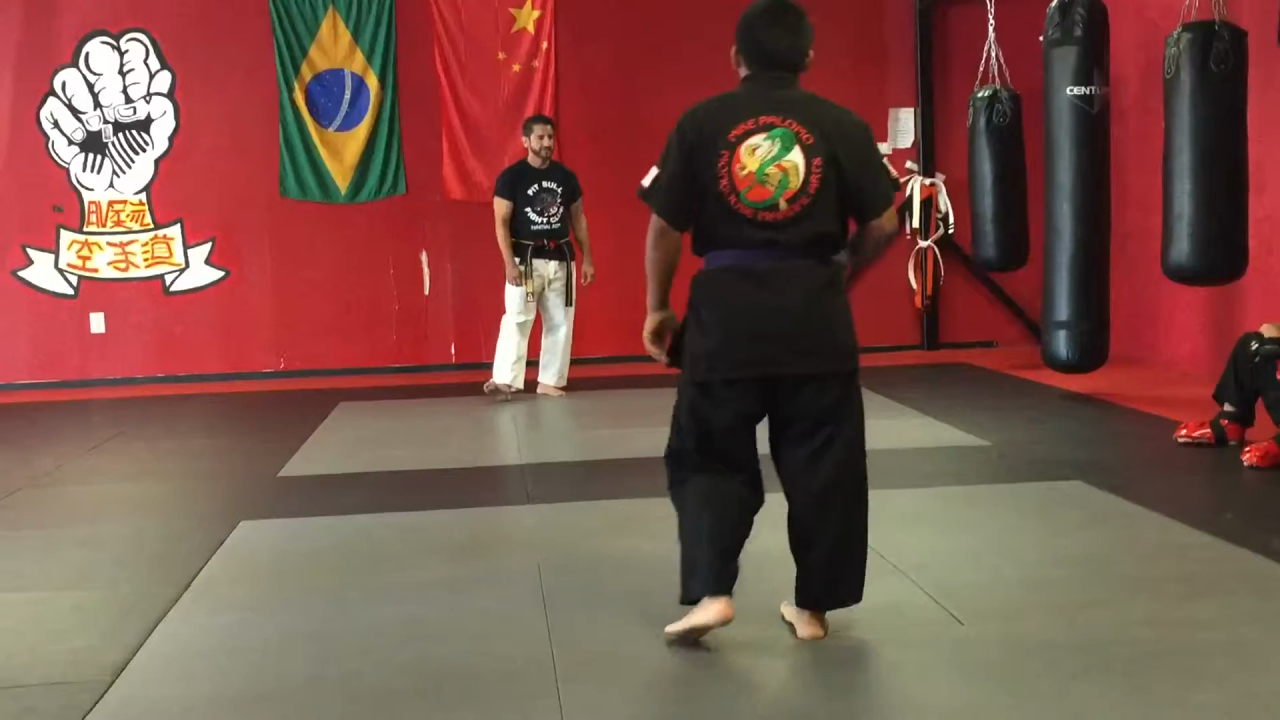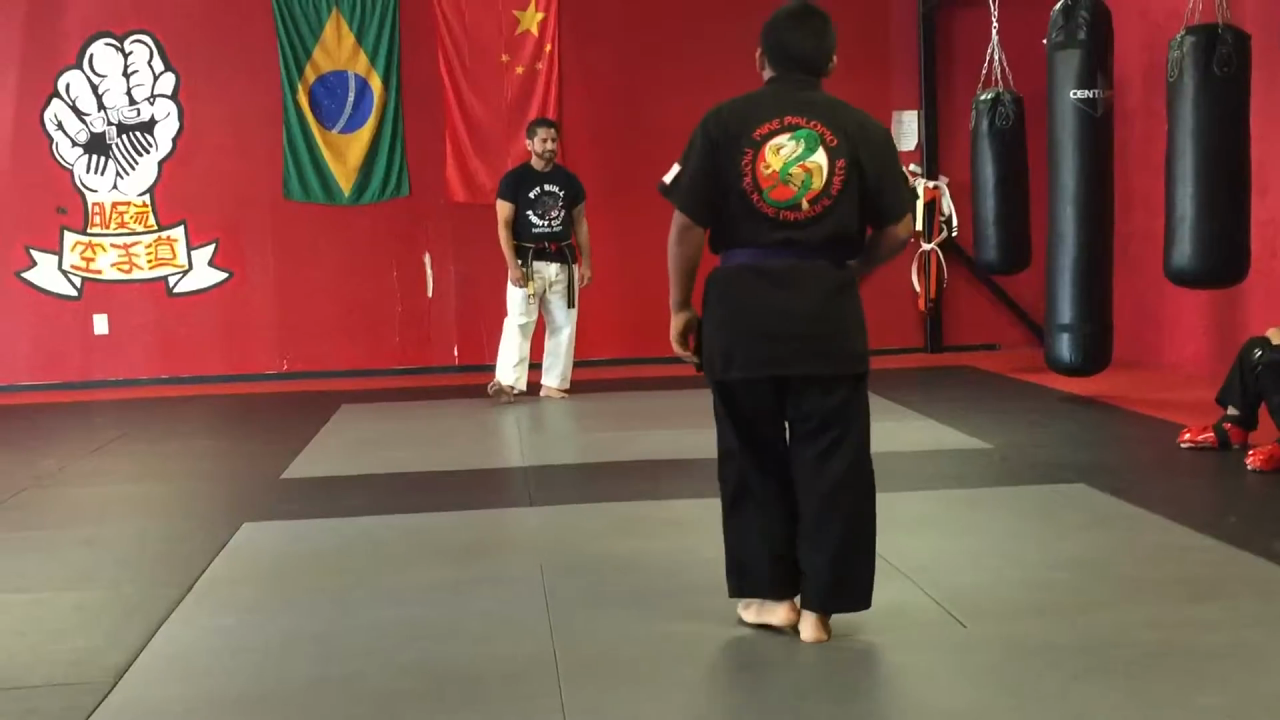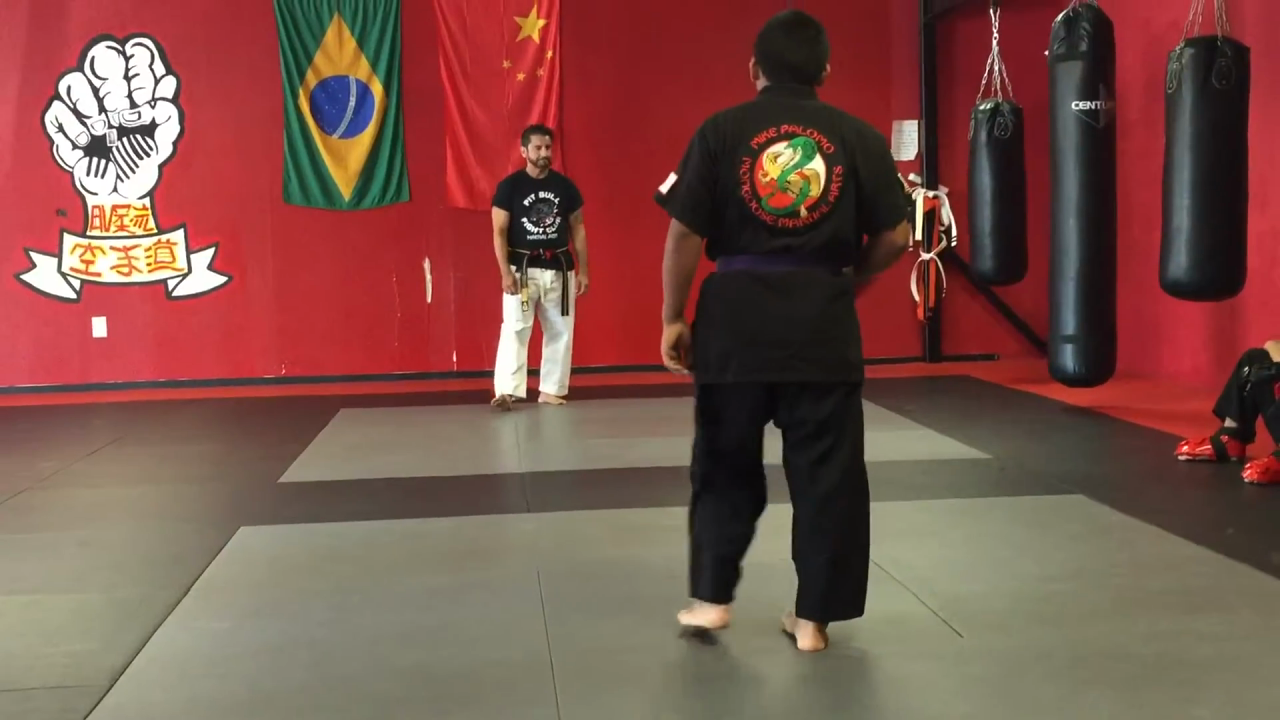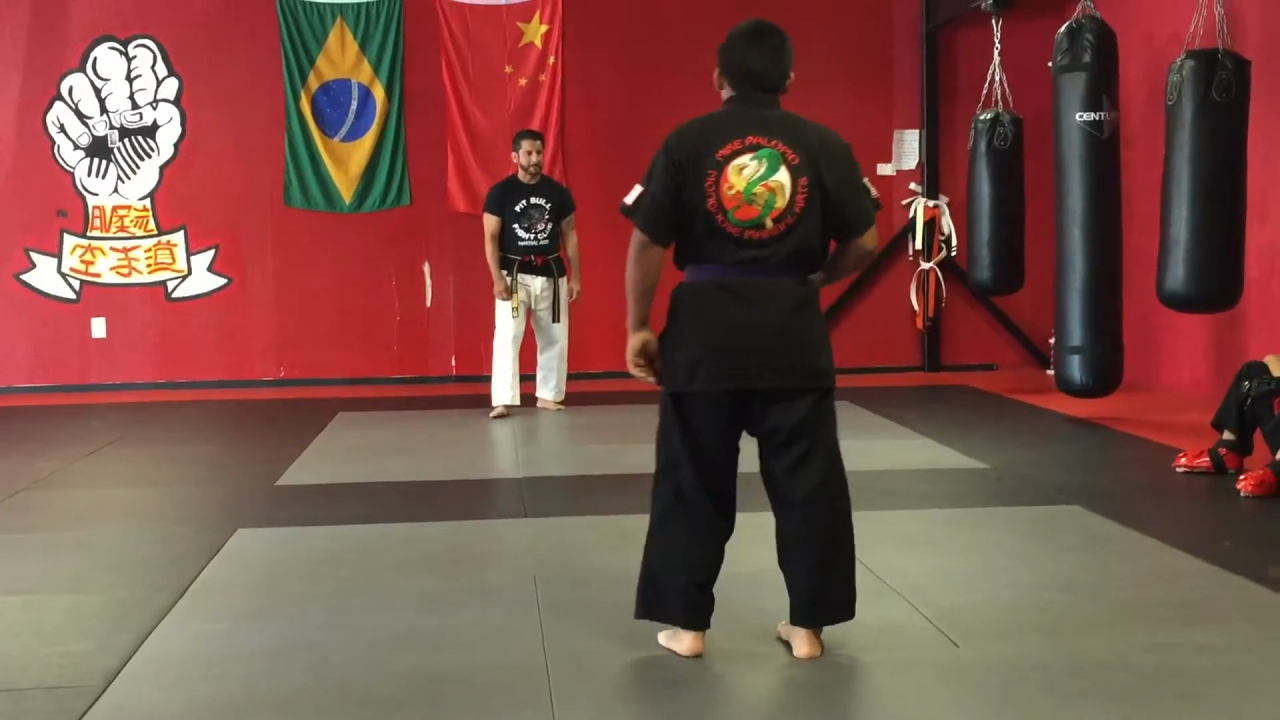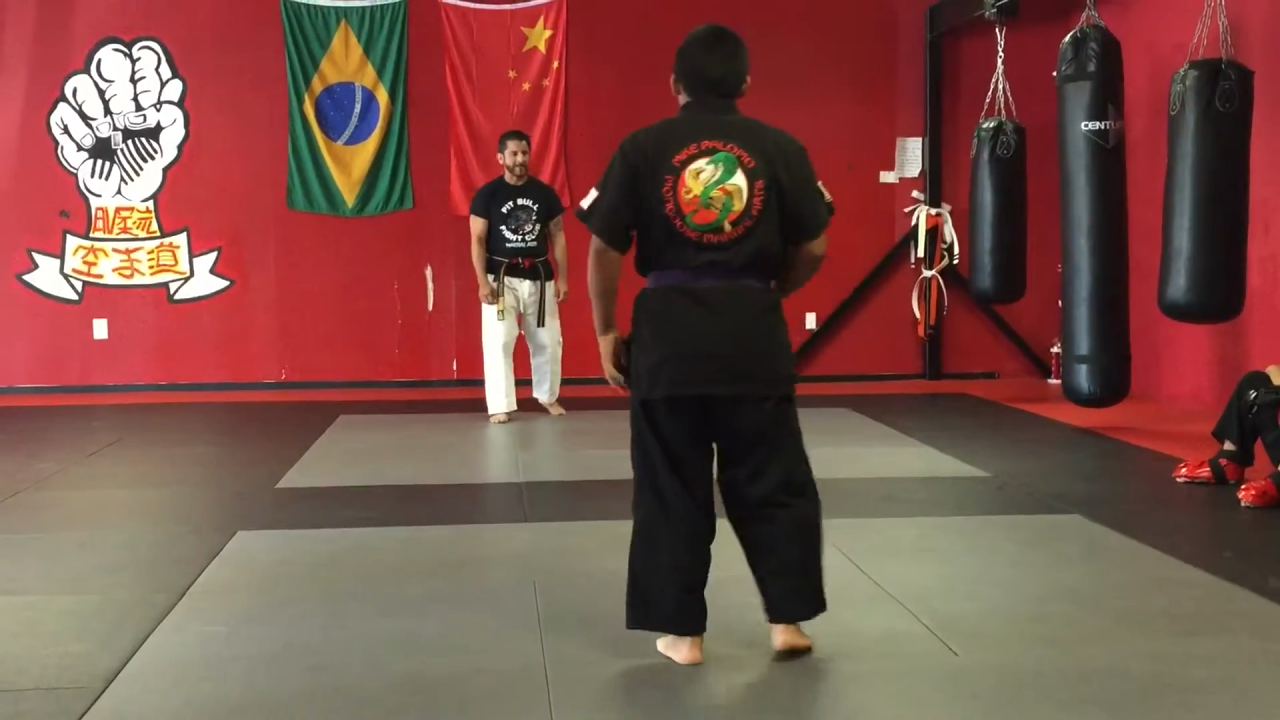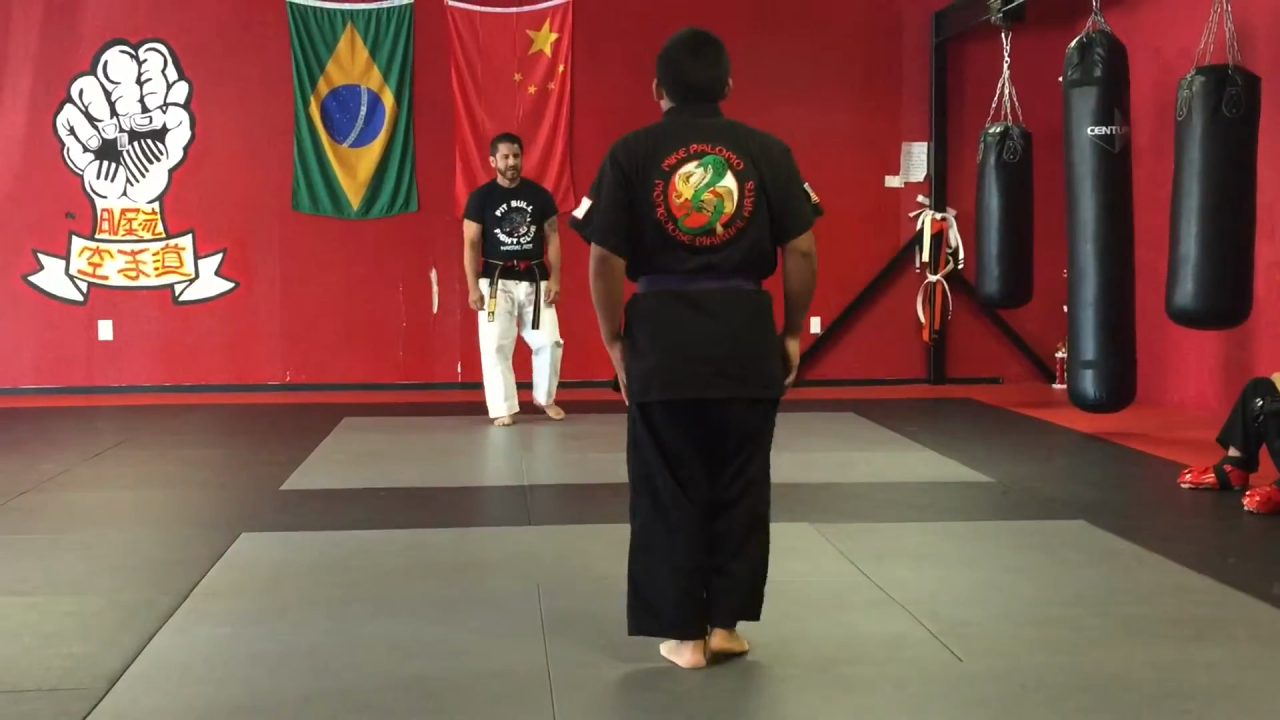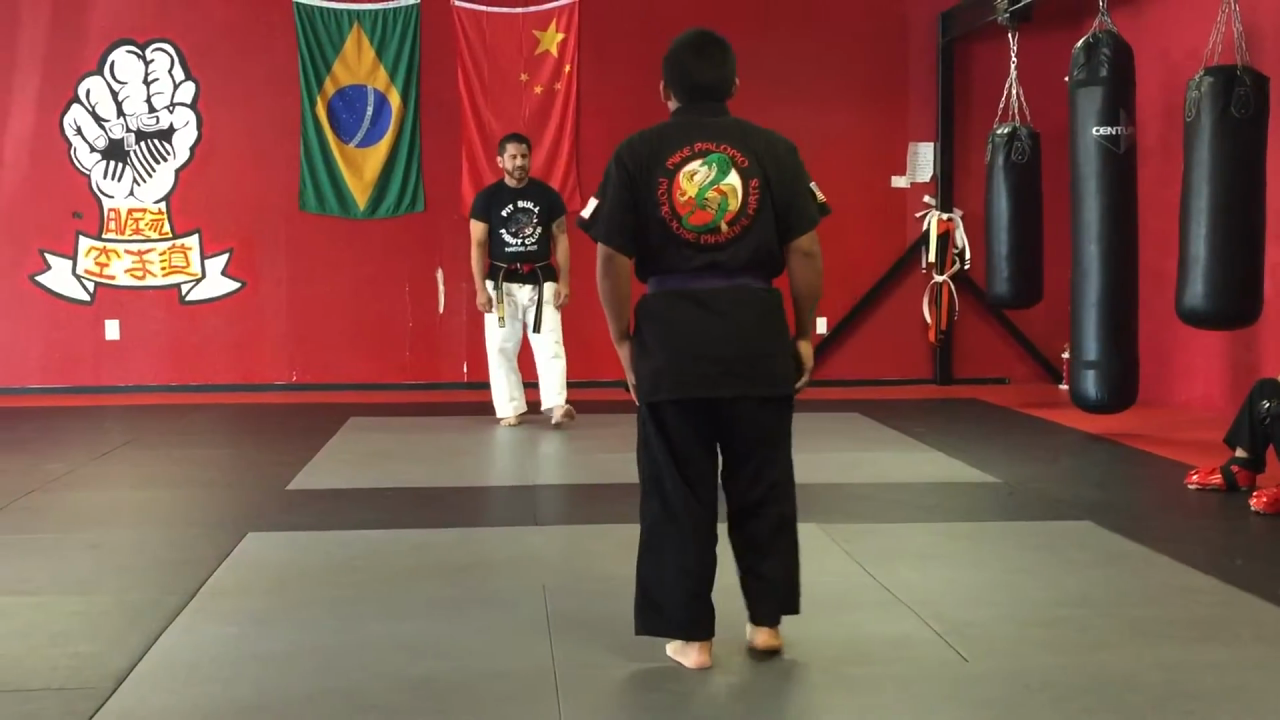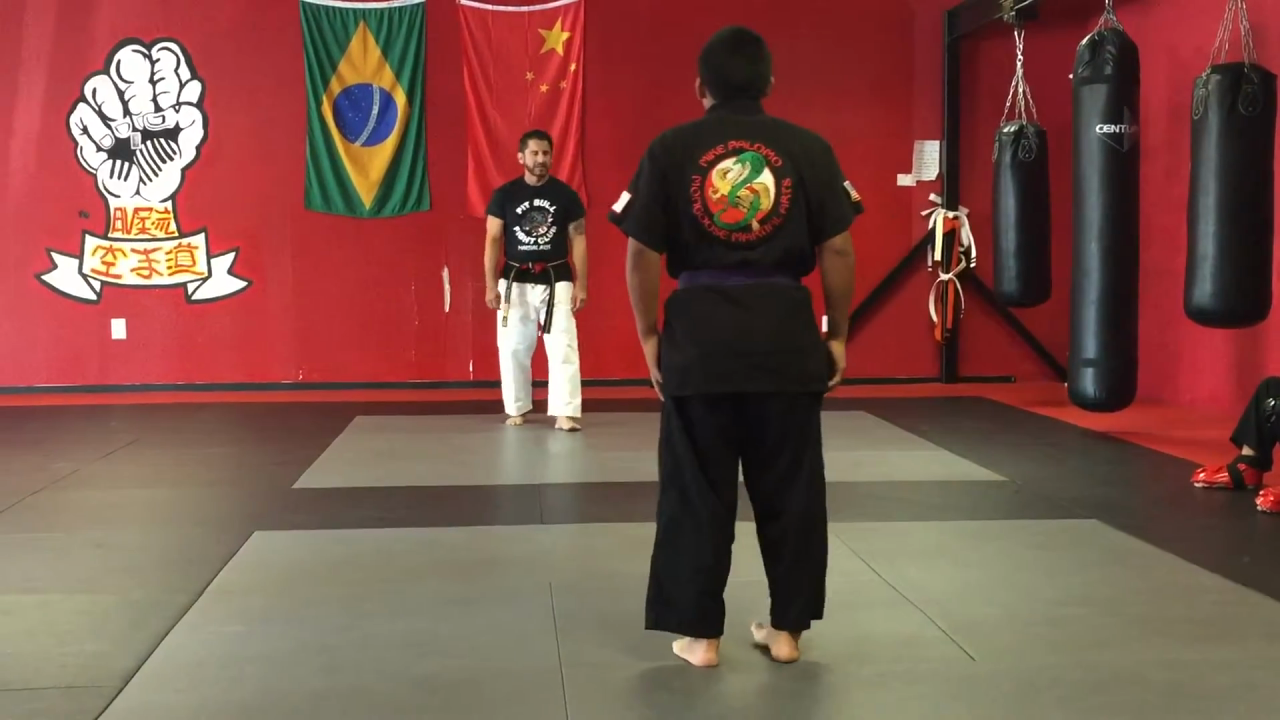
dt=0.3s
person 1, frame 1
left shoulder: (701, 123)
right shoulder: (841, 124)
left elbow: (664, 227)
right elbow: (883, 224)
left wrist: (657, 306)
left hip: (726, 308)
right hip: (814, 311)
left knee: (707, 458)
right knee: (825, 464)
left ankle: (710, 593)
right ankle: (812, 606)
person 1, frame 2
left shoulder: (724, 121)
right shoulder: (862, 129)
left elbow: (686, 225)
right elbow: (896, 232)
left wrist: (681, 307)
left hip: (742, 307)
right hip: (827, 310)
left knee: (752, 463)
right knee: (832, 464)
left ankle: (772, 594)
right ankle: (818, 607)
person 1, frame 3
left shoulder: (721, 130)
right shoulder: (858, 136)
left elbow: (683, 234)
right elbow: (894, 237)
left wrist: (673, 318)
left hip: (735, 313)
right hip: (822, 318)
left knee: (723, 467)
right knee: (828, 473)
left ankle: (710, 597)
right ankle: (813, 617)
person 1, frame 4
left shoulder: (686, 142)
right shoulder: (824, 145)
left elbow: (647, 243)
right elbow: (863, 242)
left wrist: (638, 327)
left hip: (705, 324)
right hip: (791, 327)
left knee: (693, 484)
right knee: (809, 480)
left ankle: (684, 621)
right ankle: (808, 624)
person 1, frame 5
left shoulder: (643, 147)
right shoulder: (781, 148)
left elbow: (604, 250)
right elbow: (812, 251)
left wrist: (608, 330)
left hip: (668, 330)
right hip: (754, 331)
left knee: (671, 488)
right knee: (774, 482)
left ankle: (682, 630)
right ankle: (788, 619)
person 1, frame 6
left shoulder: (631, 153)
right shoulder: (766, 151)
left elbow: (605, 259)
right elbow: (801, 251)
left wrist: (616, 341)
right wrist: (792, 334)
left hip: (662, 335)
right hip: (745, 333)
left knee: (668, 490)
right knee: (741, 487)
left ankle: (684, 633)
right ankle: (726, 623)
person 1, frame 7
left shoulder: (637, 153)
right shoulder: (773, 149)
left elbow: (611, 259)
right elbow: (805, 251)
left wrist: (624, 340)
right wrist: (805, 334)
left hip: (671, 335)
right hip: (757, 331)
left knee: (677, 492)
right knee: (763, 485)
left ankle: (690, 634)
right ankle: (766, 620)
person 1, frame 8
left shoulder: (671, 148)
right shoulder: (808, 148)
left elbow: (642, 254)
right elbow: (837, 250)
left wrist: (650, 333)
right wrist: (837, 334)
left hip: (700, 332)
right hip: (786, 331)
left knee: (696, 489)
right knee: (790, 487)
left ankle: (699, 632)
right ankle: (786, 627)
person 2, frame 1
left shoulder: (566, 176)
right shoulder: (511, 177)
left elbow: (578, 218)
right elbow: (501, 222)
left wrist: (587, 258)
right wrist: (510, 263)
left hip: (561, 259)
right hip: (525, 258)
left knee: (560, 322)
right knee: (517, 320)
left ankle: (549, 381)
right ankle: (504, 381)
person 2, frame 2
left shoulder: (569, 180)
right shoulder: (514, 179)
left elbow: (580, 222)
right elbow: (504, 225)
left wrist: (585, 262)
right wrist: (513, 265)
left hip: (563, 261)
right hip: (528, 261)
left knee: (563, 325)
right knee: (519, 321)
left ankle: (553, 384)
right ankle: (507, 382)
person 2, frame 3
left shoulder: (566, 187)
right shoulder: (509, 186)
left elbow: (578, 229)
right elbow: (499, 232)
left wrist: (582, 270)
right wrist: (506, 272)
left hip: (559, 268)
right hip: (523, 268)
left knee: (560, 332)
right knee: (514, 330)
left ankle: (551, 390)
right ankle: (507, 391)
person 2, frame 4
left shoulder: (558, 192)
right shoulder: (500, 192)
left elbow: (569, 235)
right elbow: (491, 238)
left wrist: (574, 276)
right wrist: (497, 278)
left hip: (551, 274)
right hip: (514, 273)
left knee: (554, 338)
right knee: (507, 336)
left ankle: (548, 395)
right ankle: (503, 401)
person 2, frame 5
left shoulder: (545, 193)
right shoulder: (487, 194)
left elbow: (558, 237)
right elbow: (478, 240)
left wrist: (562, 277)
right wrist: (483, 281)
left hip: (539, 276)
right hip: (501, 277)
left knee: (548, 341)
right knee: (498, 343)
left ankle: (547, 396)
right ankle: (501, 407)
person 2, frame 6
left shoulder: (540, 194)
right shoulder: (480, 198)
left elbow: (552, 237)
right elbow: (471, 245)
left wrist: (554, 278)
right wrist: (473, 286)
left hip: (535, 278)
right hip: (497, 281)
left knee: (548, 342)
right knee: (496, 347)
left ankle: (545, 398)
right ankle: (503, 410)
person 2, frame 7
left shoulder: (547, 195)
right shoulder: (487, 198)
left elbow: (561, 238)
right elbow: (478, 245)
left wrist: (563, 280)
right wrist: (481, 288)
left hip: (541, 280)
right hip: (501, 283)
left knee: (549, 345)
right knee: (501, 348)
left ankle: (556, 406)
right ankle: (509, 409)
person 2, frame 8
left shoulder: (566, 195)
right shoulder: (504, 195)
left elbow: (578, 241)
right elbow: (493, 240)
left wrist: (581, 284)
right wrist: (491, 285)
left hip: (557, 280)
right hip: (516, 281)
left knee: (563, 347)
right knee: (514, 349)
left ankle: (565, 413)
right ankle: (516, 409)
